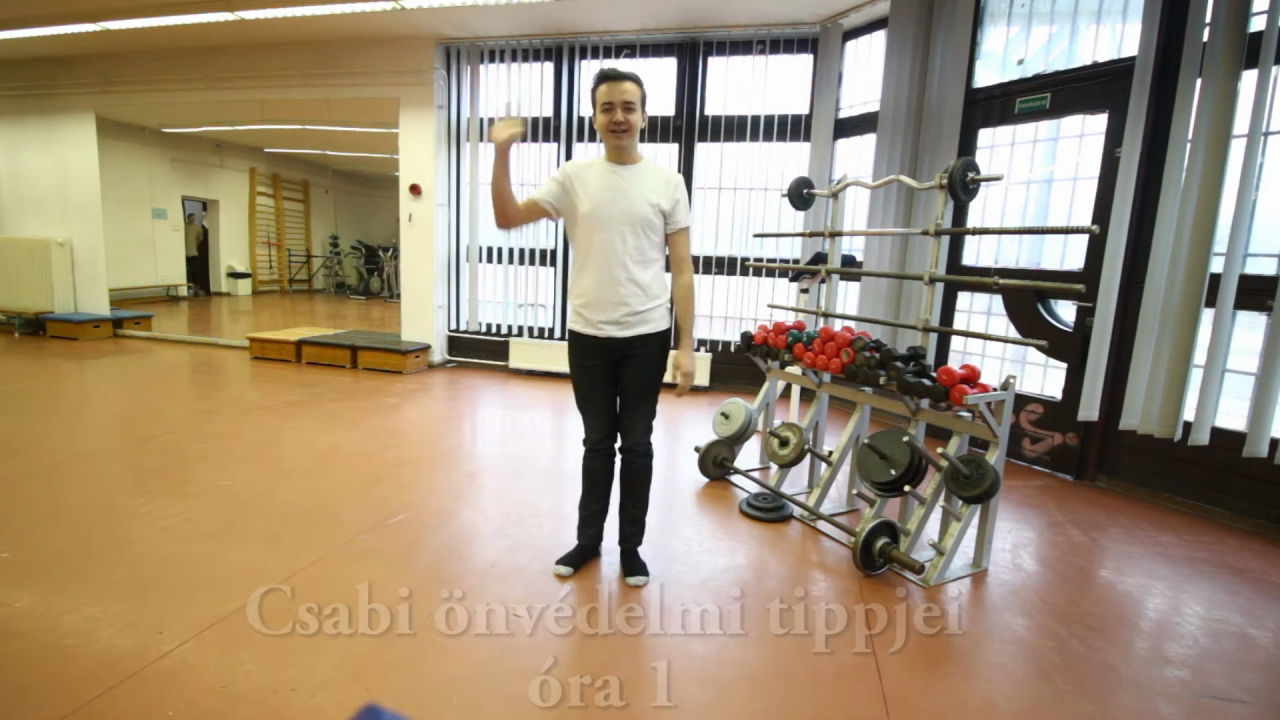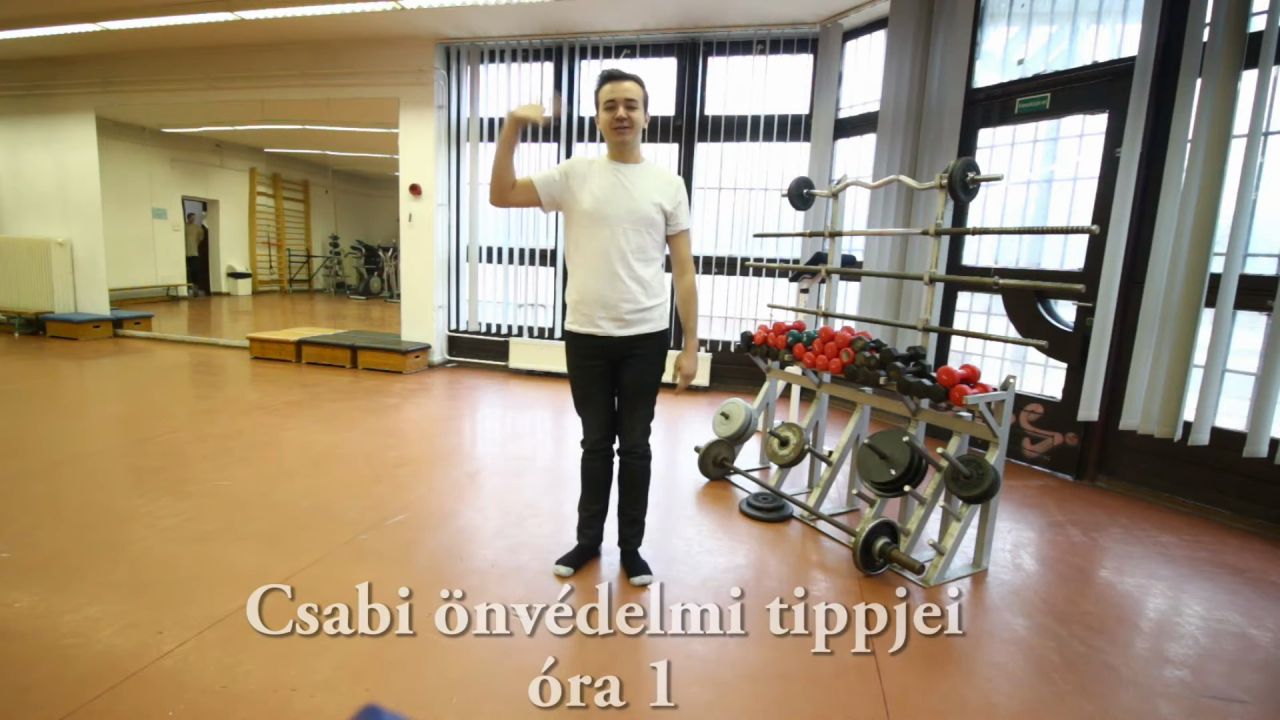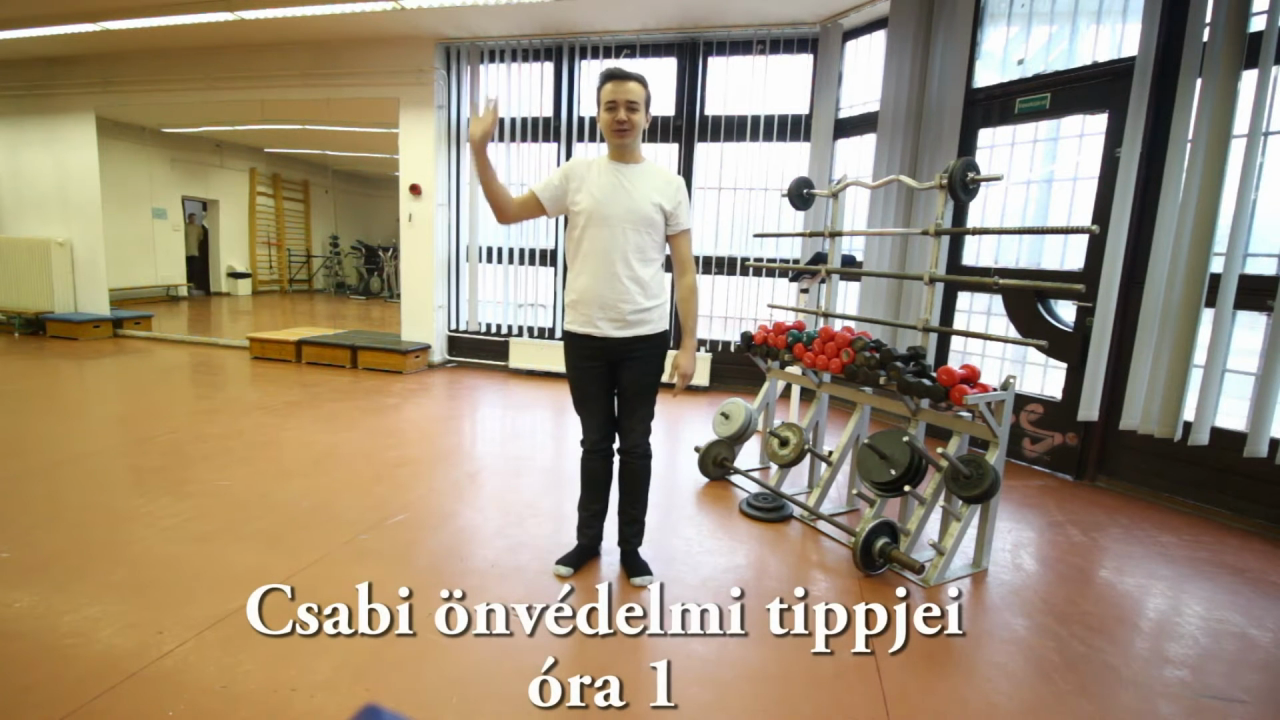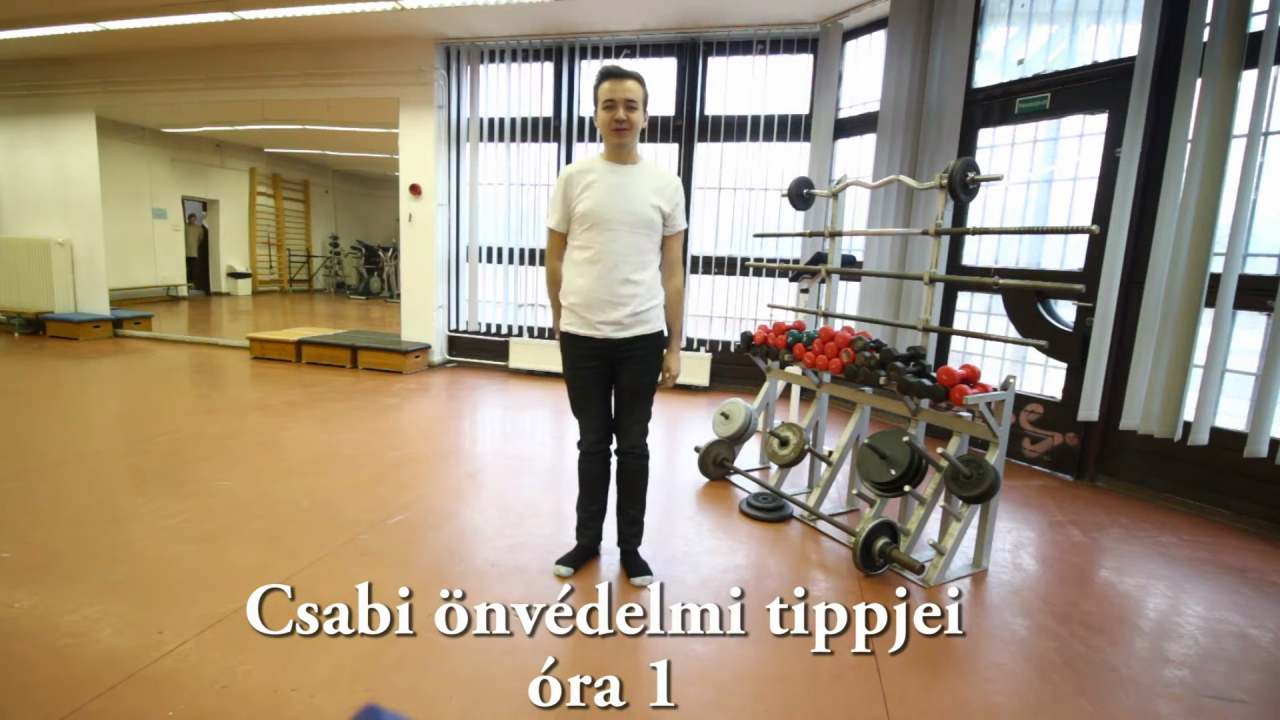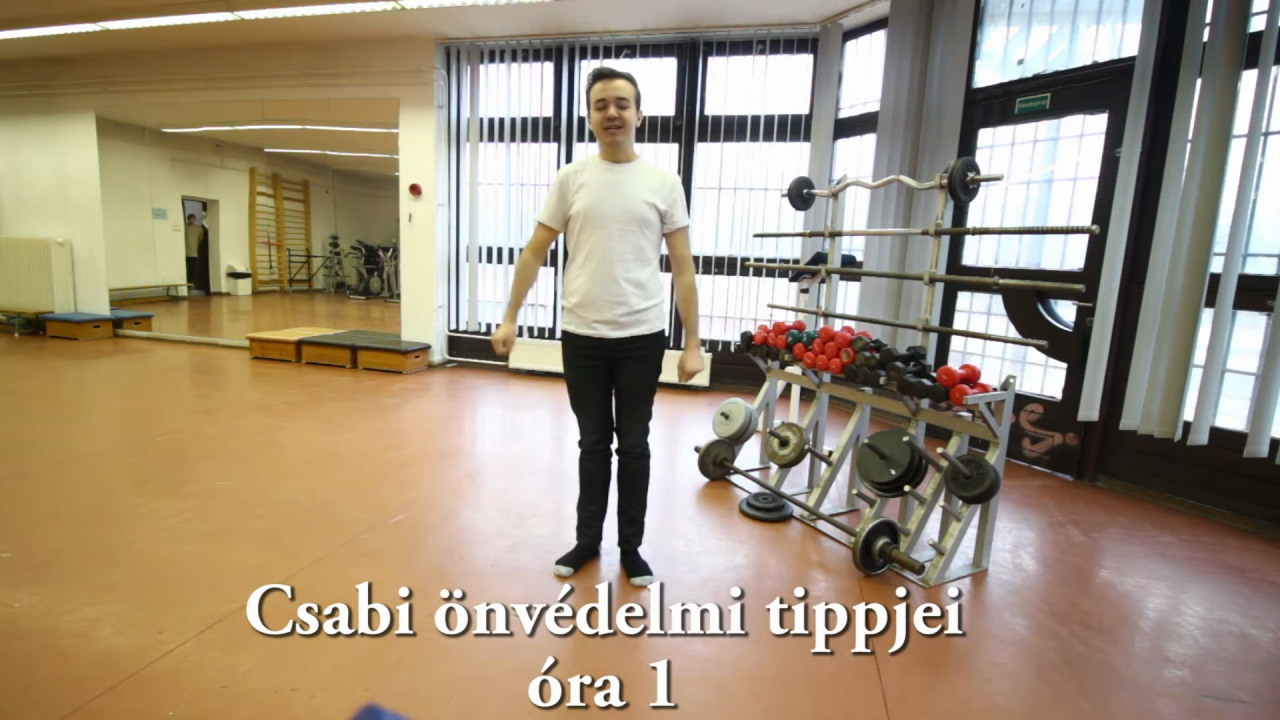
dt=0.4s
person 1, frame 1
left shoulder: (667, 182)
right shoulder: (574, 176)
left elbow: (681, 268)
right elbow: (507, 218)
left wrist: (686, 346)
right wrist: (502, 153)
left hip: (646, 336)
right hip: (588, 335)
left knee: (636, 443)
right knee: (597, 442)
left ankle: (631, 547)
right ankle: (588, 540)
person 1, frame 2
left shoulder: (668, 184)
right shoulder: (573, 174)
left elbow: (683, 270)
right elbow: (500, 196)
left wrist: (690, 344)
right wrist: (513, 127)
left hip: (645, 336)
right hip: (586, 335)
left knee: (634, 444)
right knee: (595, 441)
left ankle: (630, 546)
right ankle: (588, 539)
person 1, frame 3
left shoulder: (669, 184)
right shoulder: (575, 175)
left elbow: (683, 270)
right elbow: (507, 211)
left wrist: (688, 344)
right wrist: (480, 150)
left hip: (644, 338)
right hip: (585, 335)
left knee: (635, 445)
right knee: (595, 443)
left ankle: (631, 546)
right ankle: (587, 540)
person 1, frame 4
left shoulder: (665, 185)
right shoulder: (573, 178)
left elbow: (672, 269)
right elbow: (555, 258)
left wrist: (674, 344)
right wrist: (558, 323)
left hip: (640, 338)
right hip: (583, 337)
left knee: (633, 445)
right knee: (593, 443)
left ankle: (630, 546)
right ankle: (587, 540)
person 1, frame 5
left shoulder: (664, 182)
right shoulder: (571, 178)
left elbow: (682, 266)
right elbow: (535, 252)
left wrist: (693, 341)
right wrist: (509, 319)
left hip: (641, 336)
right hip: (583, 336)
left knee: (633, 444)
right knee: (593, 442)
left ankle: (630, 547)
right ankle: (587, 540)
